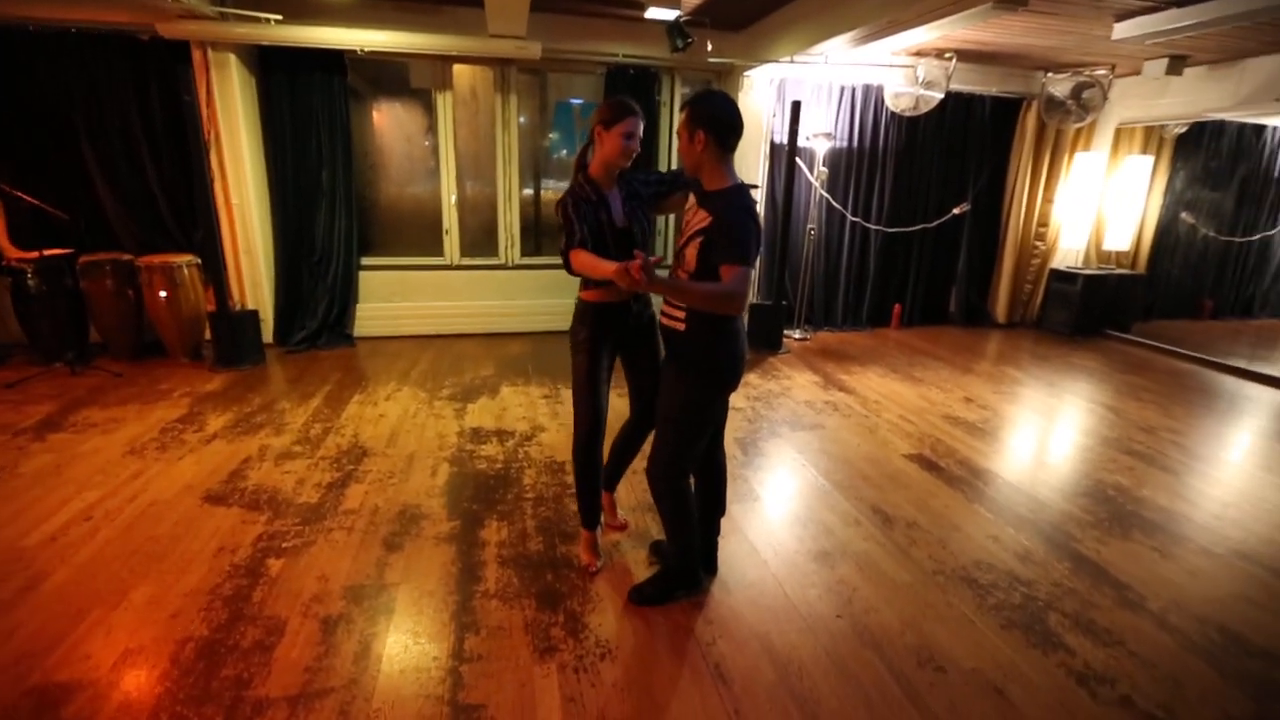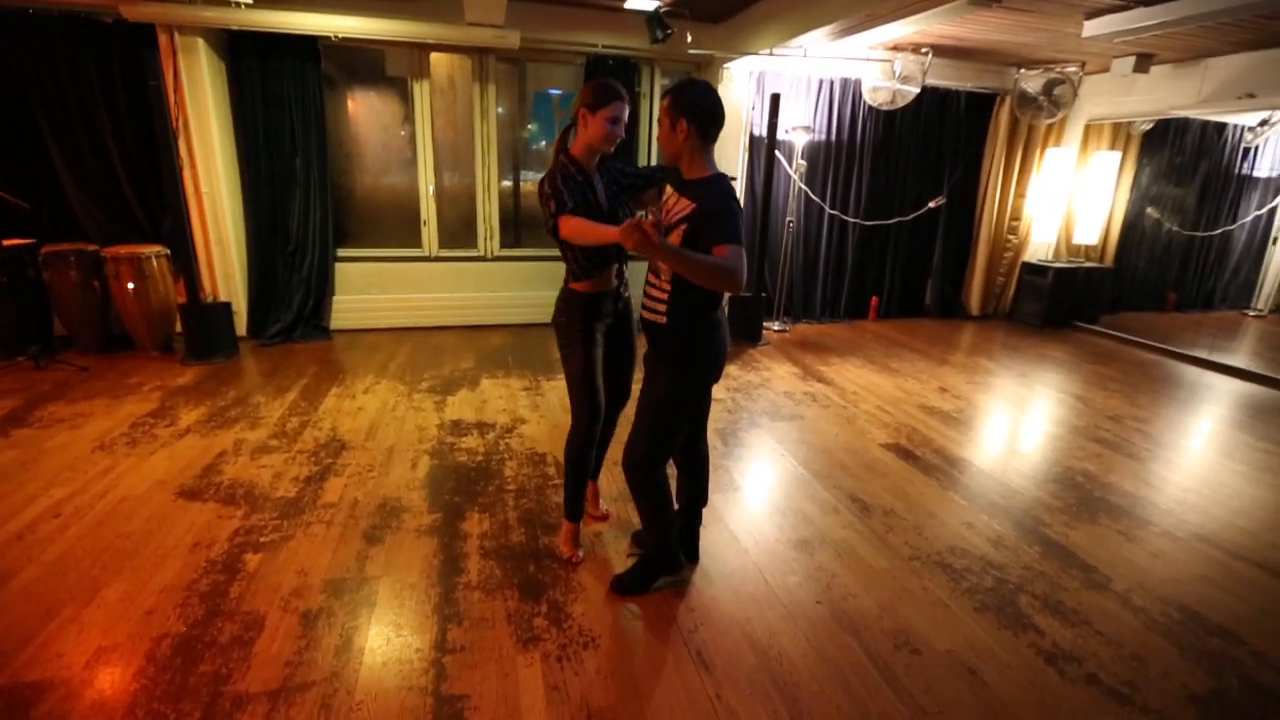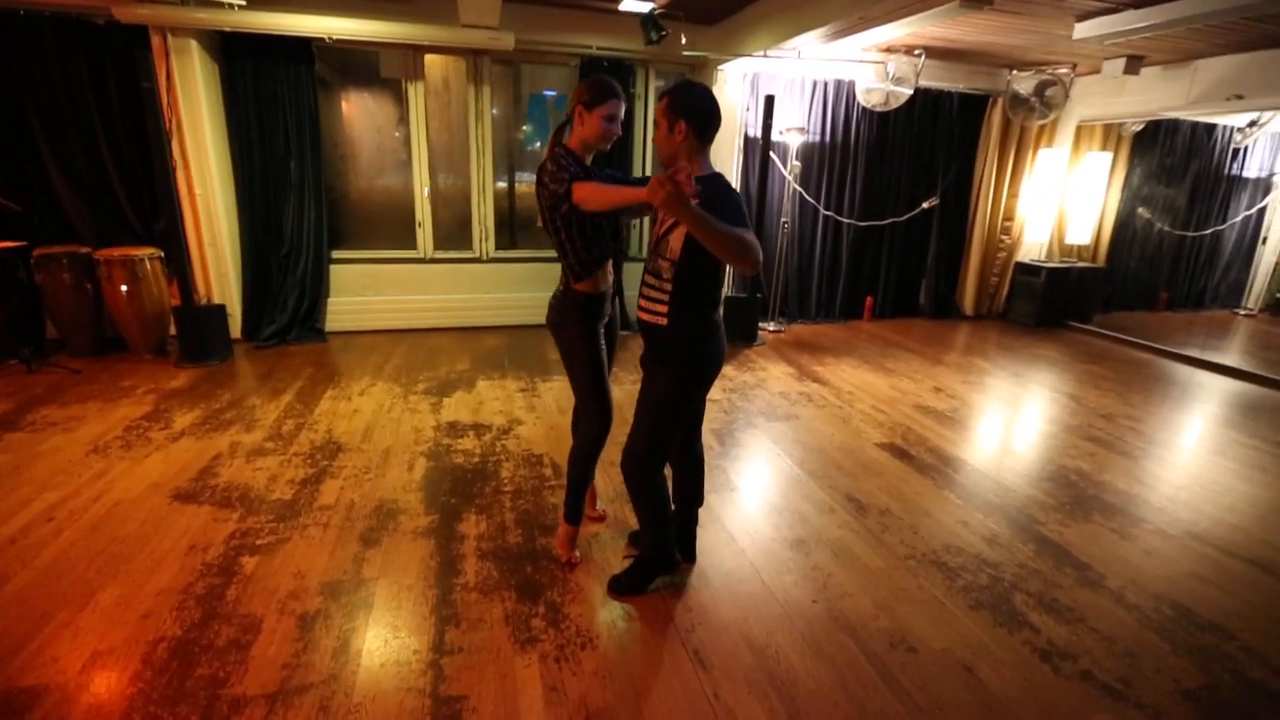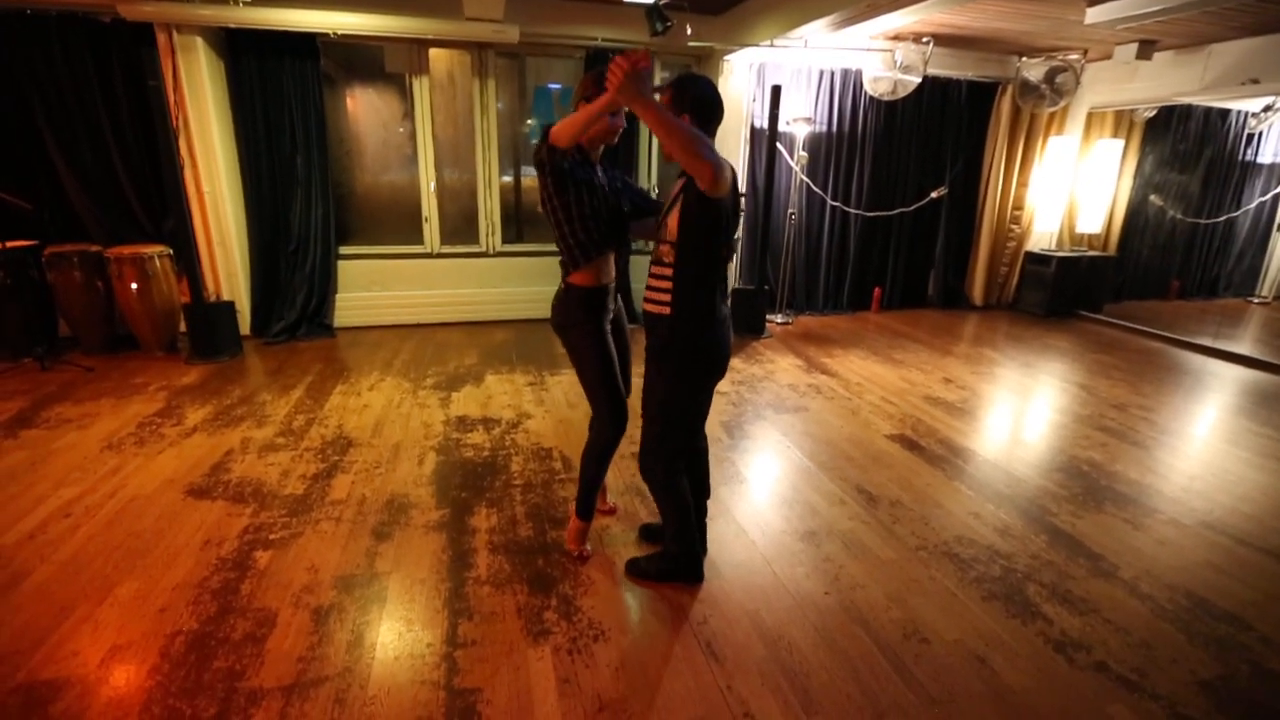
dt=0.4s
person 1, frame 1
left shoulder: (733, 212)
right shoulder: (705, 194)
left elbow: (735, 297)
left wrist: (659, 285)
left hip: (703, 358)
right hip: (705, 353)
left knee: (666, 468)
right knee: (706, 453)
left ankle: (684, 568)
right ankle: (701, 549)
person 1, frame 2
left shoulder: (716, 201)
right shoulder: (681, 183)
left elbow: (734, 277)
left wrist: (662, 251)
left hip: (685, 351)
right hip: (689, 345)
left knee: (642, 459)
right knee: (688, 444)
left ankle: (663, 553)
right ankle: (683, 537)
person 1, frame 3
left shoulder: (717, 196)
right shoulder: (682, 185)
left elbow: (750, 258)
left wrist: (687, 212)
left hip: (684, 352)
right hip: (679, 346)
left knee: (640, 461)
right knee: (683, 445)
left ankle: (659, 552)
right ankle: (680, 537)
person 1, frame 4
left shoulder: (709, 181)
right shoulder: (691, 182)
left elbow: (715, 171)
right elbow: (677, 239)
left wrist: (642, 101)
left hip: (690, 344)
right hip: (688, 336)
left knee: (658, 457)
right knee: (686, 439)
left ankle: (683, 556)
right ankle: (688, 532)
person 2, frame 1
left shoulder: (638, 186)
right shoulder: (574, 201)
left elbow: (687, 184)
right elbow: (576, 257)
right wrist: (615, 271)
left hip: (640, 314)
right hip: (596, 320)
left knee: (647, 413)
right knee: (589, 427)
left ankle: (606, 489)
right ankle: (588, 529)
person 2, frame 2
left shoulder: (612, 173)
right shoulder: (557, 180)
left elbow: (660, 180)
right elbow: (568, 225)
right wrist: (620, 233)
left hip: (620, 301)
right hip: (581, 309)
left knee: (617, 398)
right knee: (588, 415)
left ankle: (590, 482)
right ankle: (571, 522)
person 2, frame 3
left shoulder: (594, 170)
right shoulder: (557, 168)
left elbow: (633, 189)
right elbow: (582, 196)
right wrist: (650, 195)
left hip: (604, 302)
right hip: (578, 309)
left knee: (592, 406)
right knee: (597, 416)
left ankle: (586, 488)
right ankle: (569, 524)
person 2, frame 4
left shoulder: (608, 174)
right shoulder: (560, 164)
left elbow: (652, 214)
right elbow: (552, 142)
right wrist: (613, 99)
left hip: (608, 299)
right hip: (581, 306)
left knee: (616, 400)
right knee: (613, 416)
left ankle: (596, 483)
right ankle: (580, 520)
